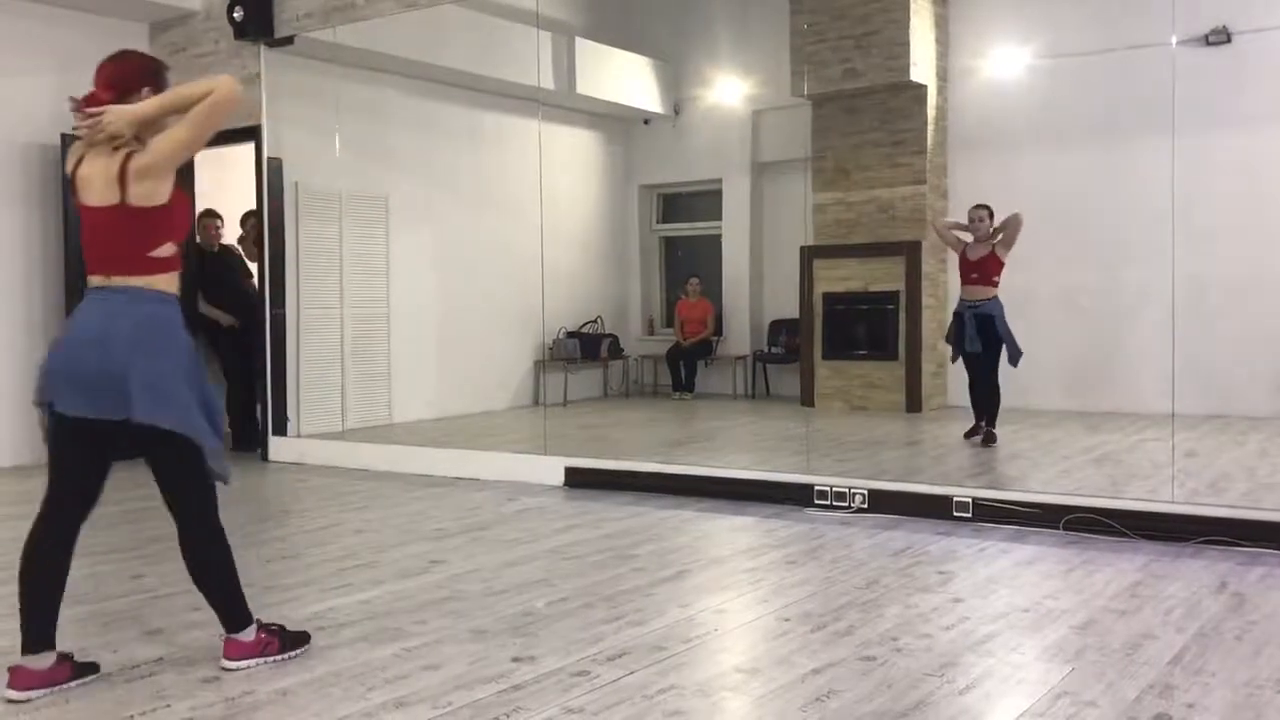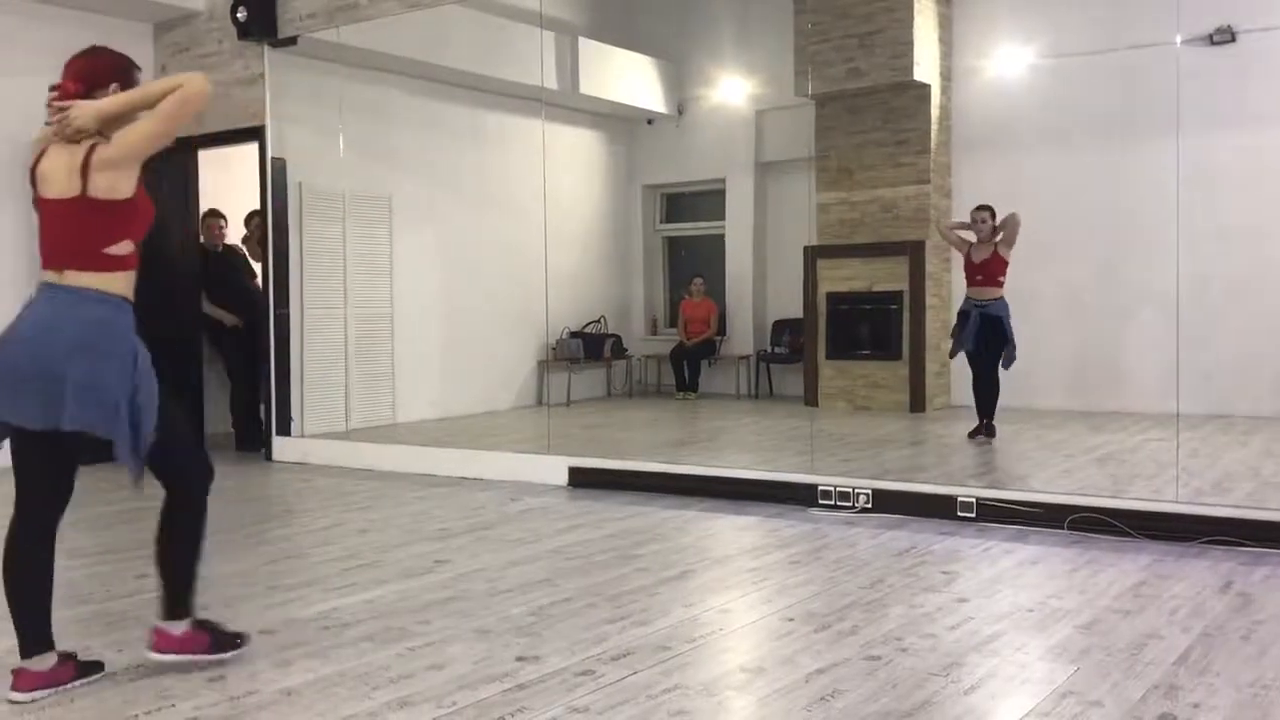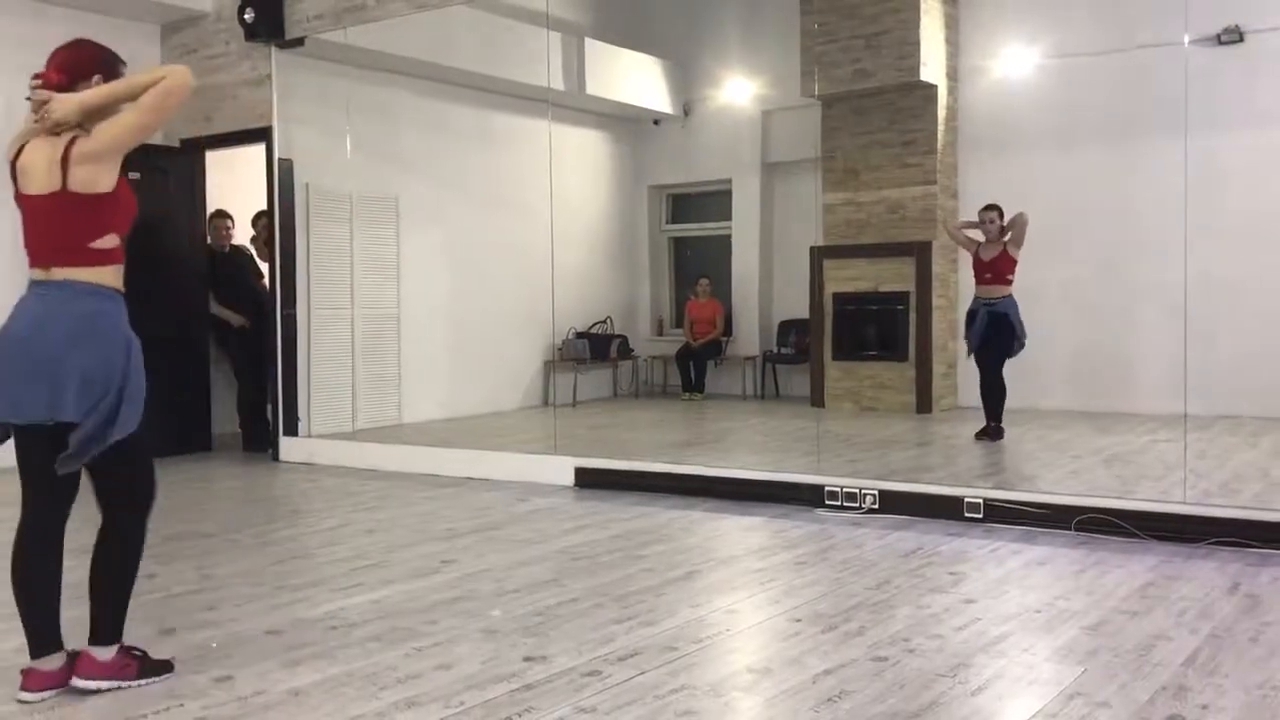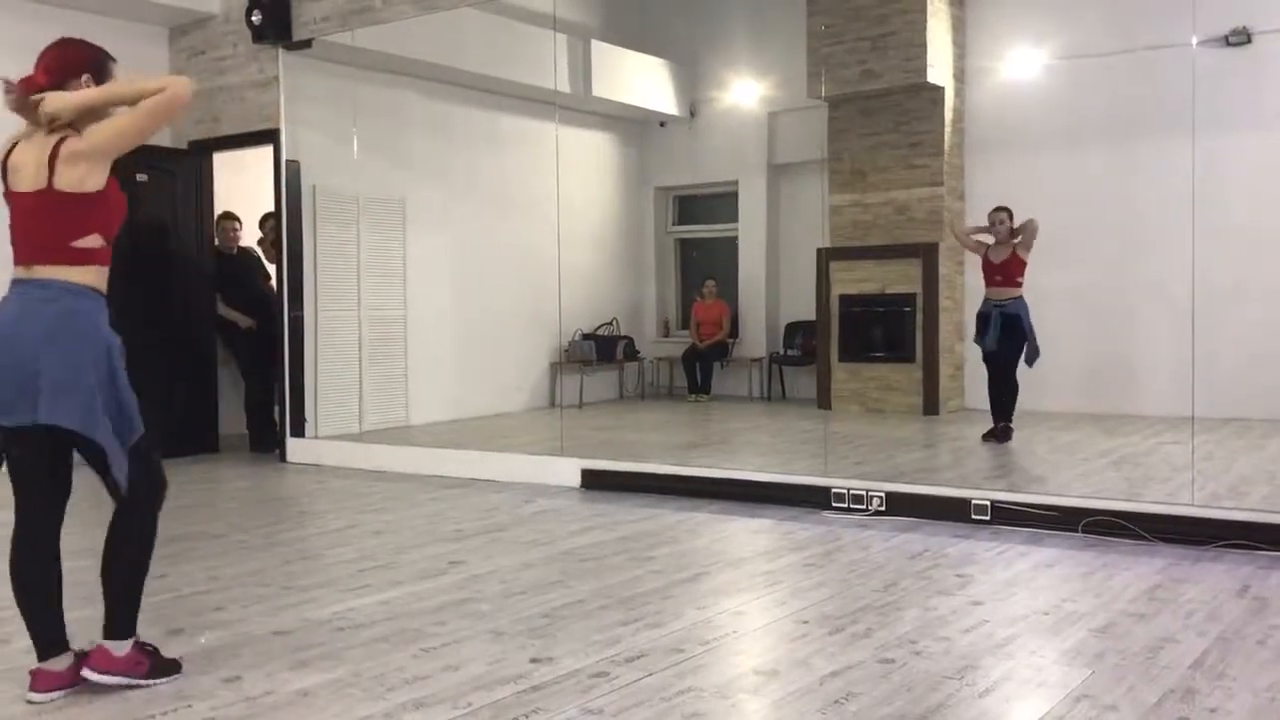
dt=0.2s
person 1, frame 1
left shoulder: (83, 163)
right shoulder: (150, 163)
left elbow: (94, 137)
right elbow: (226, 90)
left wrist: (107, 120)
right wrist: (140, 116)
left hip: (87, 333)
right hip: (147, 338)
left knee: (63, 505)
right knee: (192, 499)
right ankle: (242, 635)
person 1, frame 2
right shoulder: (115, 156)
right elbow: (197, 87)
left wrist: (72, 118)
right wrist: (109, 112)
right hip: (96, 336)
right knee: (189, 474)
right ankle: (177, 626)
person 1, frame 3
right shoulder: (95, 149)
right elbow: (178, 79)
right wrist: (87, 105)
right hip: (89, 330)
right knee: (129, 495)
right ankle: (104, 653)
person 1, frame 4
right shoulder: (86, 146)
right elbow: (179, 90)
right wrist: (83, 101)
right hip: (70, 331)
right knee: (141, 487)
right ankle: (119, 646)
person 2, frame 1
left shoulder: (231, 252)
right shoulder: (193, 259)
left elbow: (250, 284)
right elbow: (196, 299)
left wrist: (260, 307)
right wrist: (220, 316)
left hip: (251, 321)
right hip: (224, 327)
left knee: (254, 376)
right knee: (238, 379)
left ankle: (252, 432)
right ankle: (243, 436)
person 2, frame 2
left shoulder: (236, 252)
right shoulder: (197, 258)
left elbow: (254, 283)
right elbow: (199, 300)
left wrist: (265, 307)
right wrist: (224, 316)
left hip: (256, 321)
right hip: (227, 327)
left knee: (258, 377)
right knee: (242, 380)
left ankle: (254, 434)
right ankle: (247, 437)
person 2, frame 3
left shoulder: (243, 252)
right shoulder: (204, 259)
left elbow: (261, 283)
right elbow: (207, 300)
left wrist: (272, 307)
right wrist: (231, 316)
left hip: (262, 321)
right hip: (234, 327)
left knee: (266, 377)
right knee: (249, 380)
left ankle: (264, 434)
right ankle: (254, 438)
person 2, frame 4
left shoulder: (250, 254)
right shoulder: (212, 261)
left elbow: (268, 285)
right elbow: (214, 301)
left wrist: (279, 309)
right wrist: (239, 318)
left hip: (269, 323)
right hip: (242, 329)
left knee: (273, 378)
right knee: (256, 381)
left ankle: (269, 434)
right ankle: (261, 438)
person 3, frame 1
left shoulder: (999, 248)
right shoulder: (962, 248)
left elbow: (1017, 219)
right elbow: (939, 225)
left wrist: (997, 231)
right wrist: (967, 228)
left hip: (989, 313)
right hip: (964, 314)
left knee: (989, 373)
right knee: (974, 373)
left ankle: (990, 429)
right ankle: (979, 422)
person 3, frame 2
left shoulder: (1002, 248)
right shoulder: (967, 248)
left elbow: (1015, 219)
right elbow: (943, 228)
left wrist: (997, 231)
right wrist: (969, 226)
left hip: (995, 313)
right hip: (970, 312)
left knee: (989, 370)
right knee: (977, 370)
left ankle: (989, 421)
right ankle: (982, 421)
person 3, frame 3
left shoulder: (1011, 247)
right shoulder: (975, 247)
left elbow: (1022, 218)
right elbow: (951, 228)
left wrist: (1005, 231)
right wrist: (977, 225)
left hip: (1004, 311)
right hip: (979, 311)
left knee: (994, 369)
right knee: (984, 370)
left ankle: (997, 424)
right ankle: (990, 422)
person 3, frame 4
left shoulder: (1020, 249)
right shoulder: (984, 249)
left elbow: (1033, 225)
right elbow: (958, 232)
left wrist: (1014, 232)
right wrist: (984, 231)
left hip: (1014, 313)
right hip: (989, 313)
left knee: (1007, 371)
right knee: (993, 372)
left ankle: (1005, 424)
right ankle: (997, 425)
